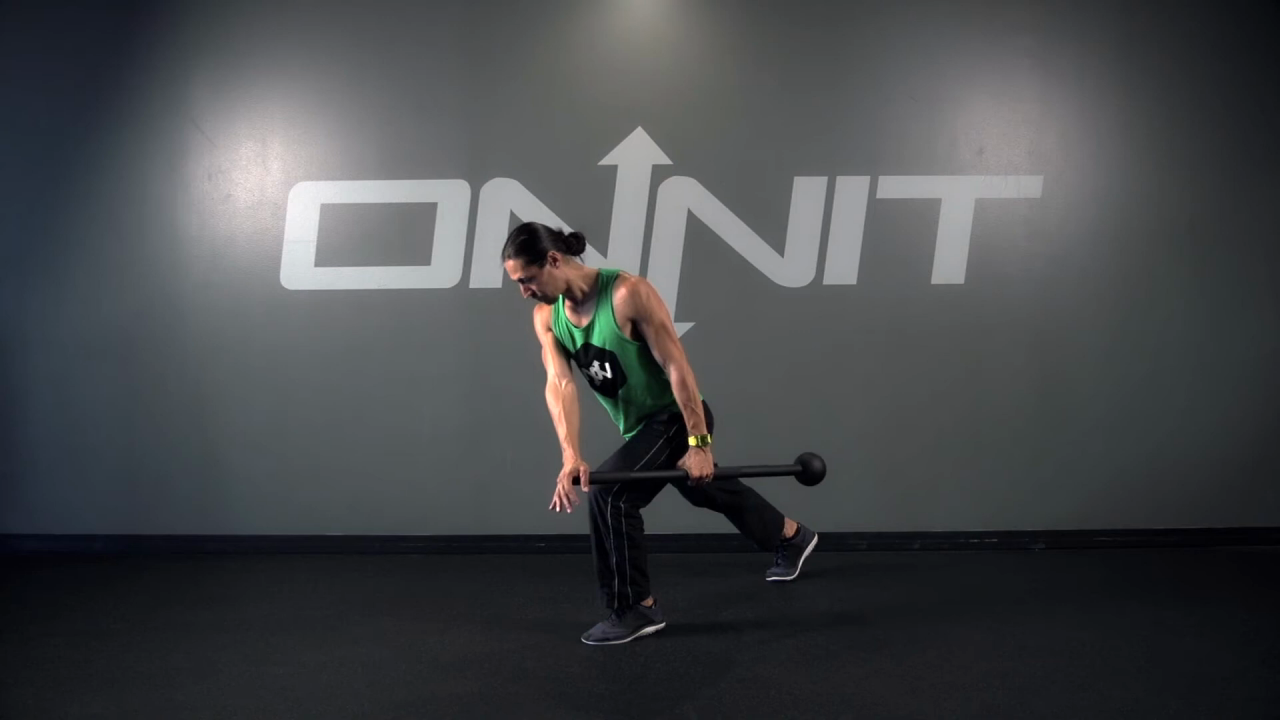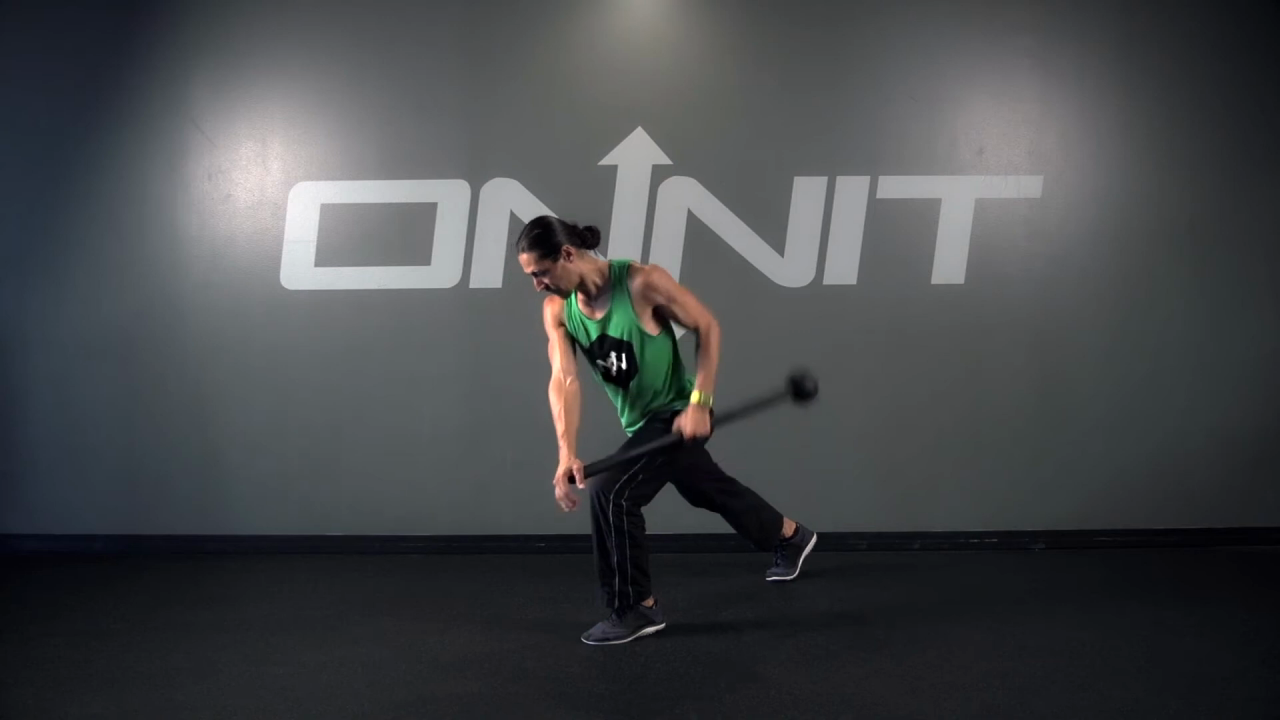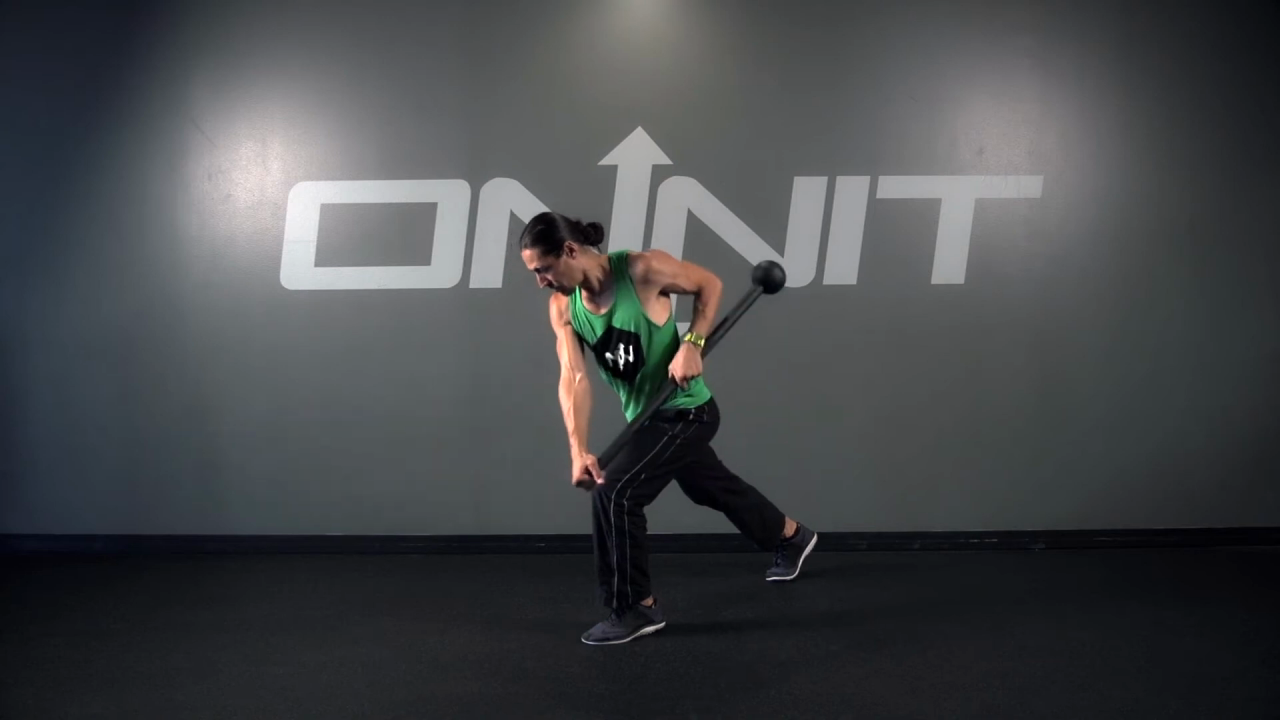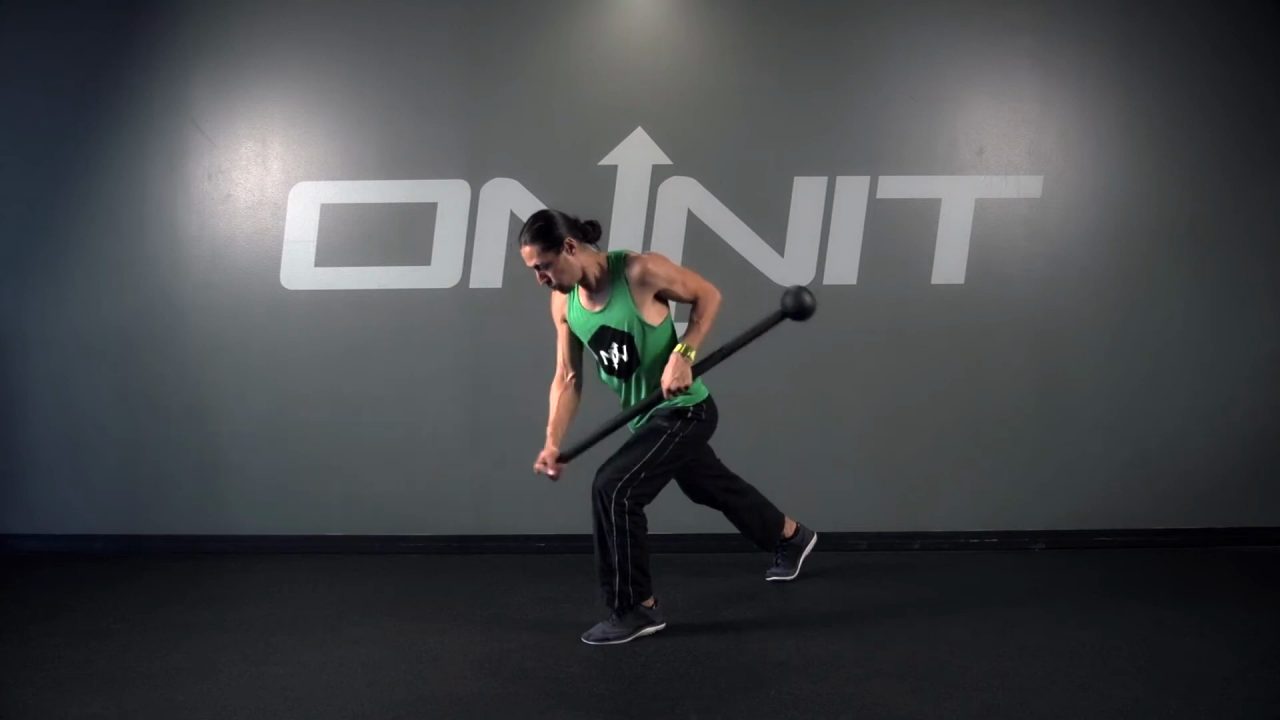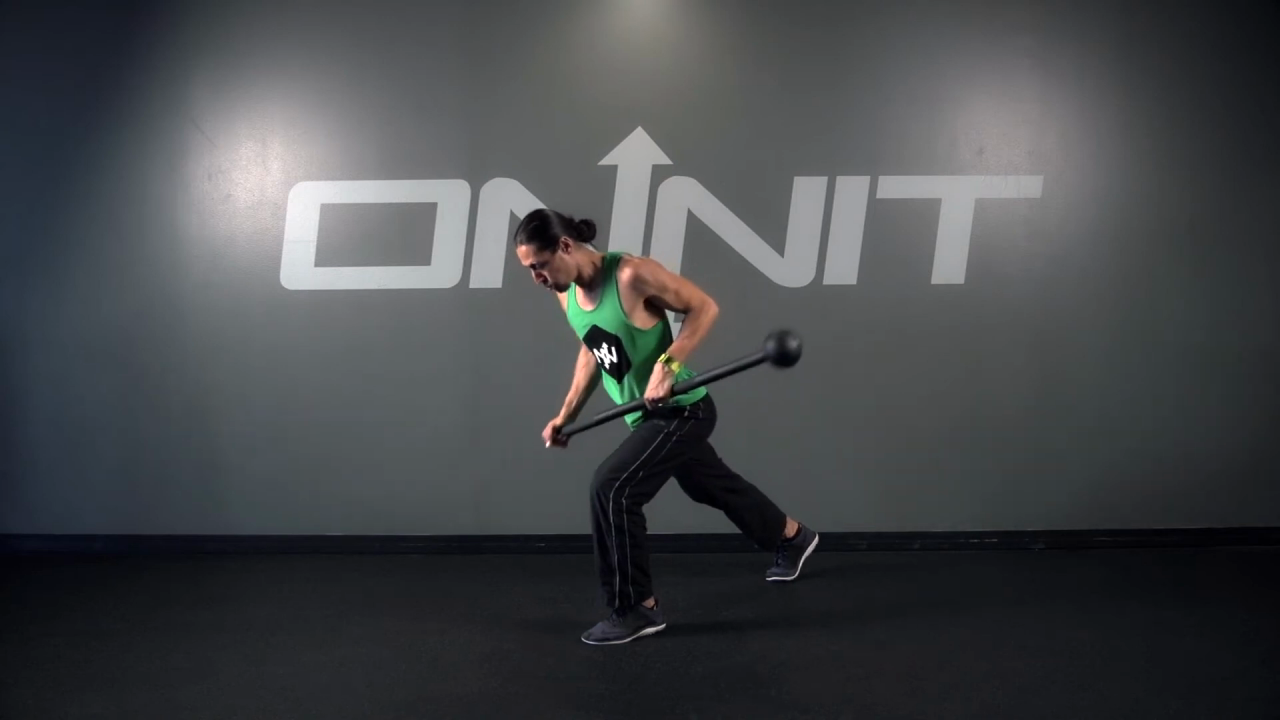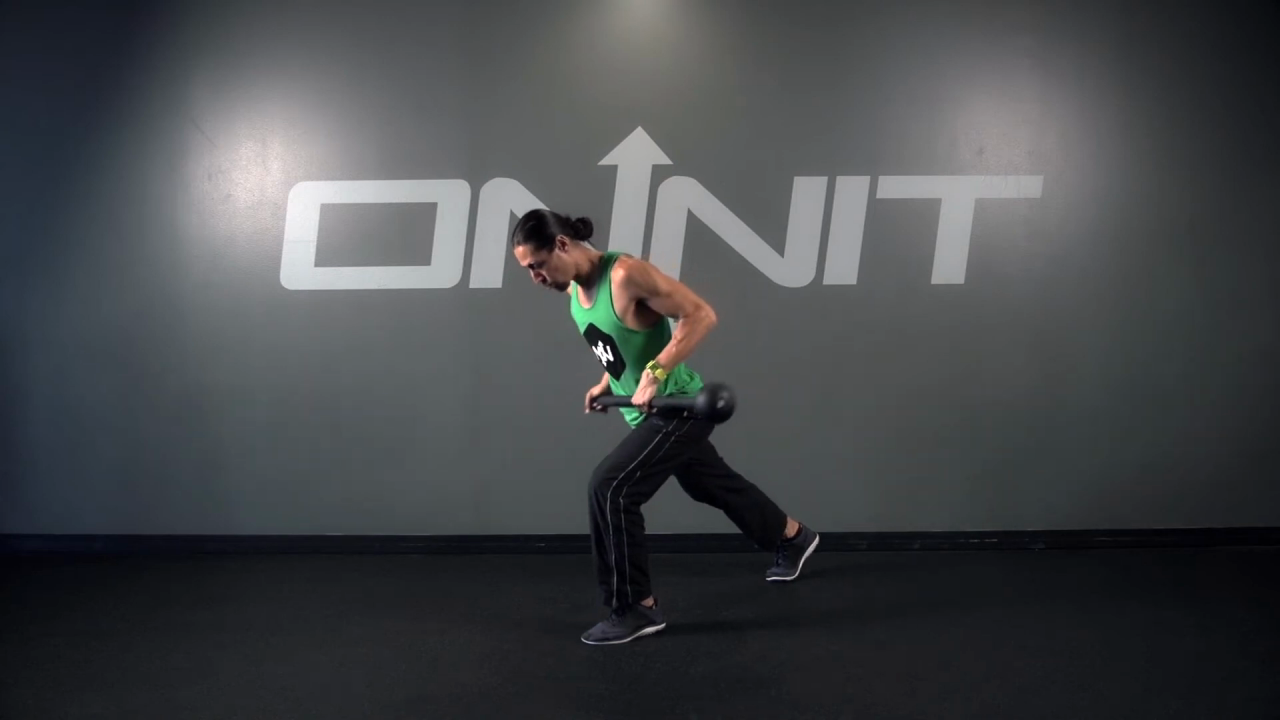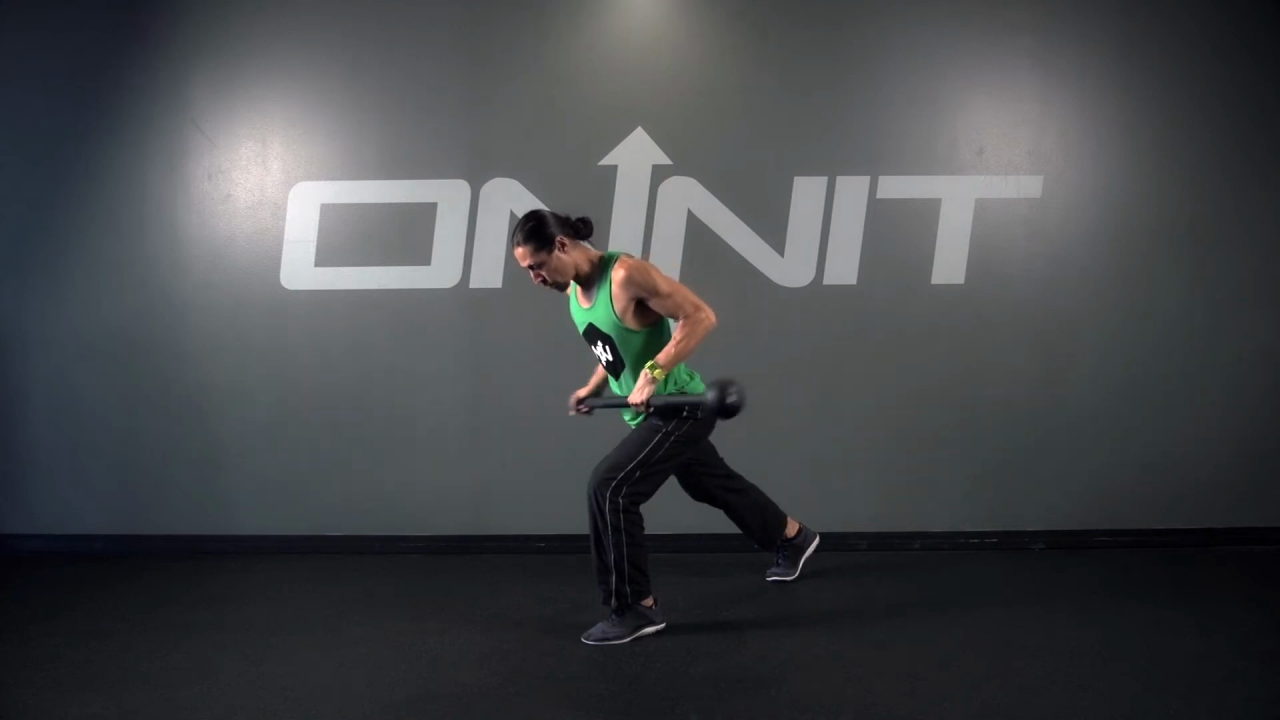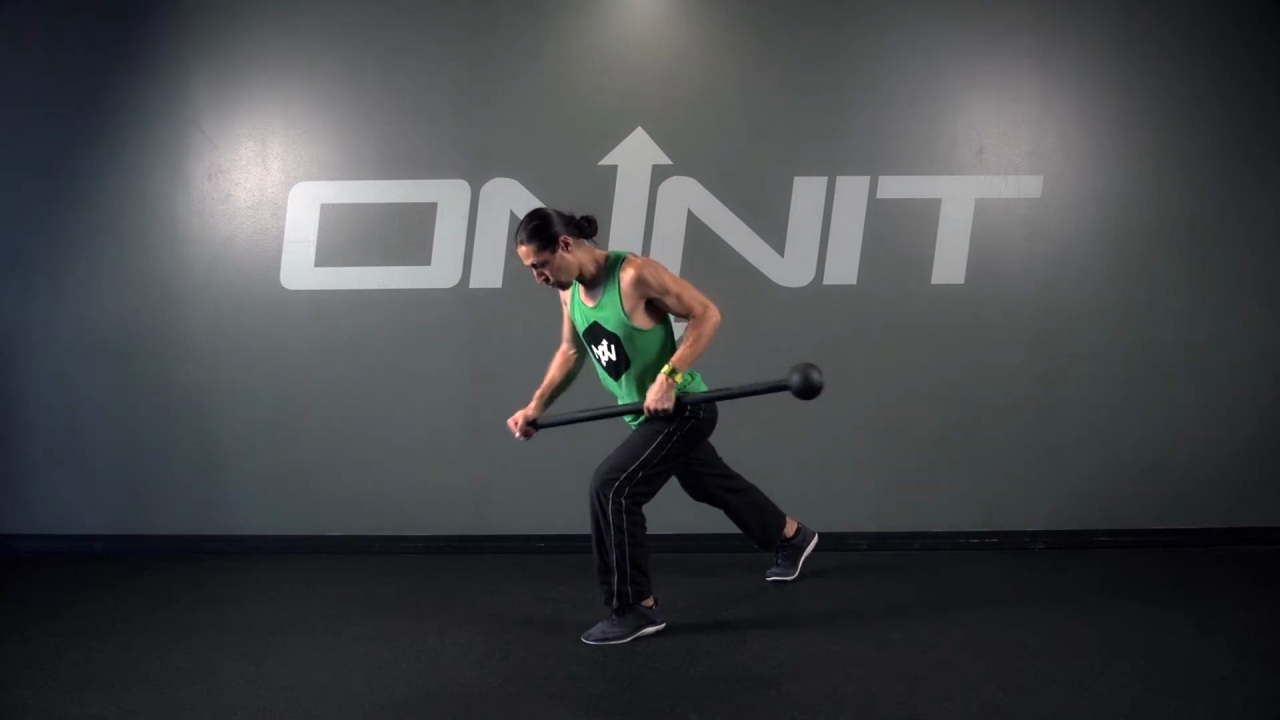
dt=0.4s
person 1, frame 1
left shoulder: (628, 293)
right shoulder: (546, 317)
left elbow: (676, 367)
right elbow: (560, 385)
left wrist: (698, 442)
right wrist: (571, 455)
left hip: (677, 417)
right hip: (641, 425)
left knee: (610, 492)
right knee: (710, 490)
left ankle: (635, 608)
right ankle: (790, 535)
person 1, frame 2
left shoulder: (642, 282)
right shoulder: (557, 311)
left elbow: (708, 328)
right elbow: (564, 380)
left wrist: (699, 402)
right wrist: (566, 453)
left hip: (677, 415)
right hip: (641, 423)
left knee: (610, 491)
right knee: (710, 490)
left ankle: (637, 608)
right ankle: (790, 536)
person 1, frame 3
left shoulder: (643, 269)
right shoulder: (563, 307)
left elbow: (709, 284)
right elbow: (573, 378)
left wrist: (692, 344)
right wrist: (579, 450)
left hip: (686, 410)
right hip: (649, 417)
left knee: (615, 490)
right knee: (714, 488)
left ankle: (637, 608)
right ankle: (792, 536)
person 1, frame 4
left shoulder: (639, 271)
right shoulder: (563, 303)
left elbow: (708, 295)
right elbow: (568, 376)
left wrist: (683, 355)
right wrist: (553, 442)
left hip: (683, 409)
right hip: (646, 418)
left knee: (614, 489)
right knee: (711, 487)
left ankle: (636, 608)
right ankle: (791, 536)
person 1, frame 5
left shoulder: (632, 274)
right shoulder: (567, 294)
left elbow: (704, 307)
left wrist: (666, 366)
right wrist: (565, 415)
left hip: (681, 409)
right hip: (649, 417)
left knee: (611, 488)
right knee: (713, 486)
left ankle: (637, 609)
right ankle: (793, 537)
person 1, frame 6
left shoulder: (626, 274)
right shoulder: (574, 288)
left elbow: (700, 315)
left wrist: (654, 374)
right wrist: (605, 384)
left hip: (679, 409)
right hip: (652, 414)
left knee: (610, 488)
right knee: (713, 485)
left ankle: (637, 609)
right ankle: (793, 538)
person 1, frame 7
left shoulder: (626, 274)
right shoulder: (574, 288)
left elbow: (701, 316)
left wrist: (652, 373)
right wrist: (594, 386)
left hip: (680, 408)
right hip: (655, 413)
left knee: (609, 488)
right knee: (713, 485)
left ankle: (637, 608)
right ankle: (794, 537)
person 1, frame 8
left shoulder: (634, 274)
right shoulder: (570, 290)
left elbow: (706, 314)
right elbow: (571, 351)
left wrist: (668, 377)
right wrist: (536, 405)
left hip: (682, 409)
right hip: (652, 415)
left knee: (611, 487)
right knee: (712, 485)
left ankle: (636, 609)
right ankle: (792, 538)
